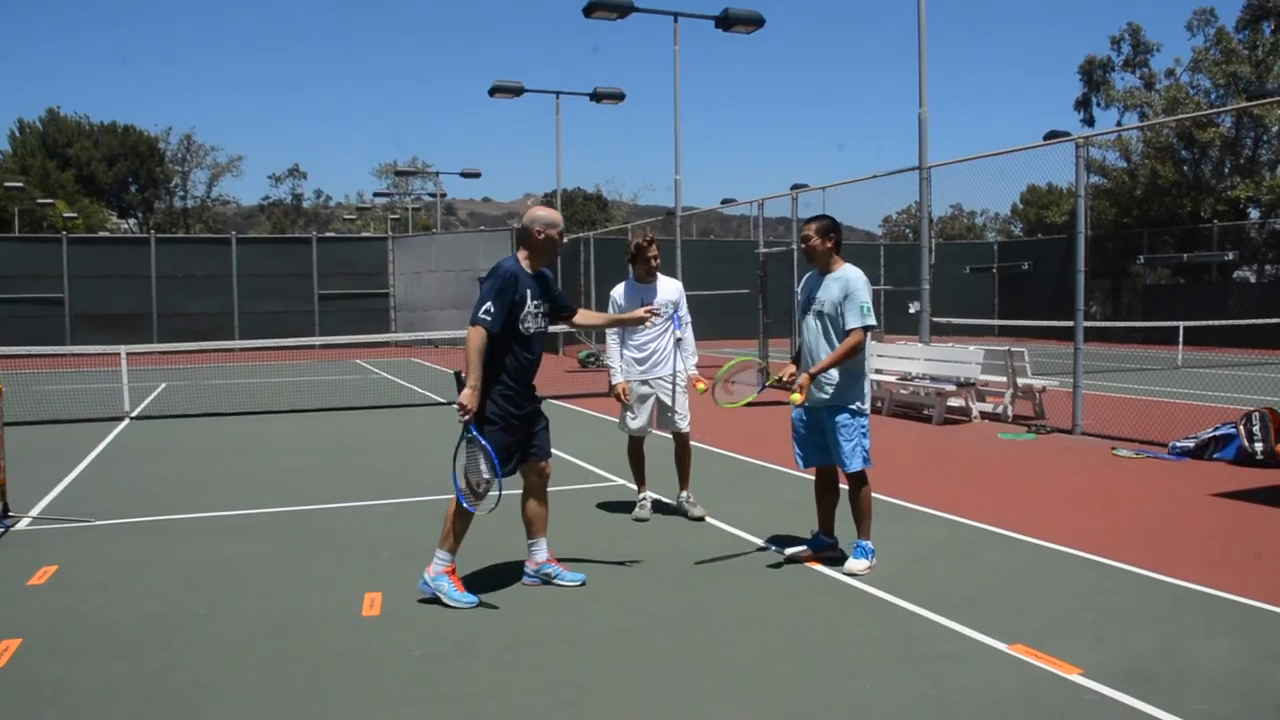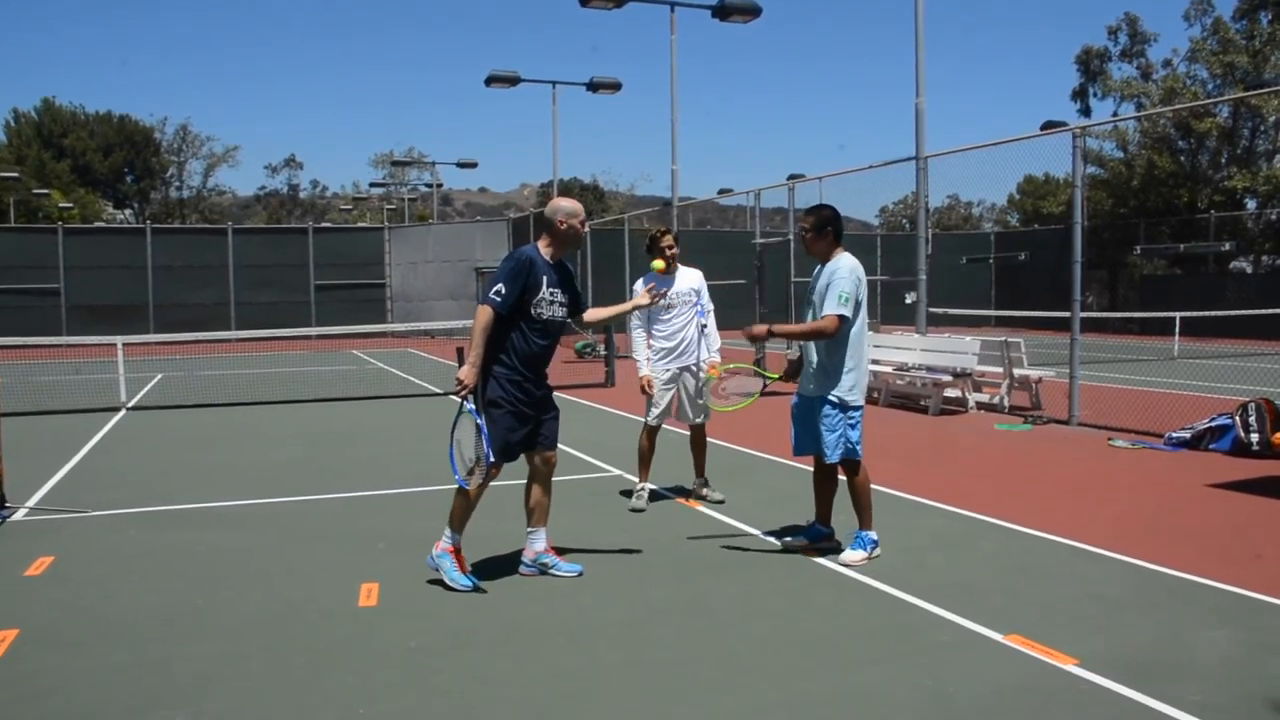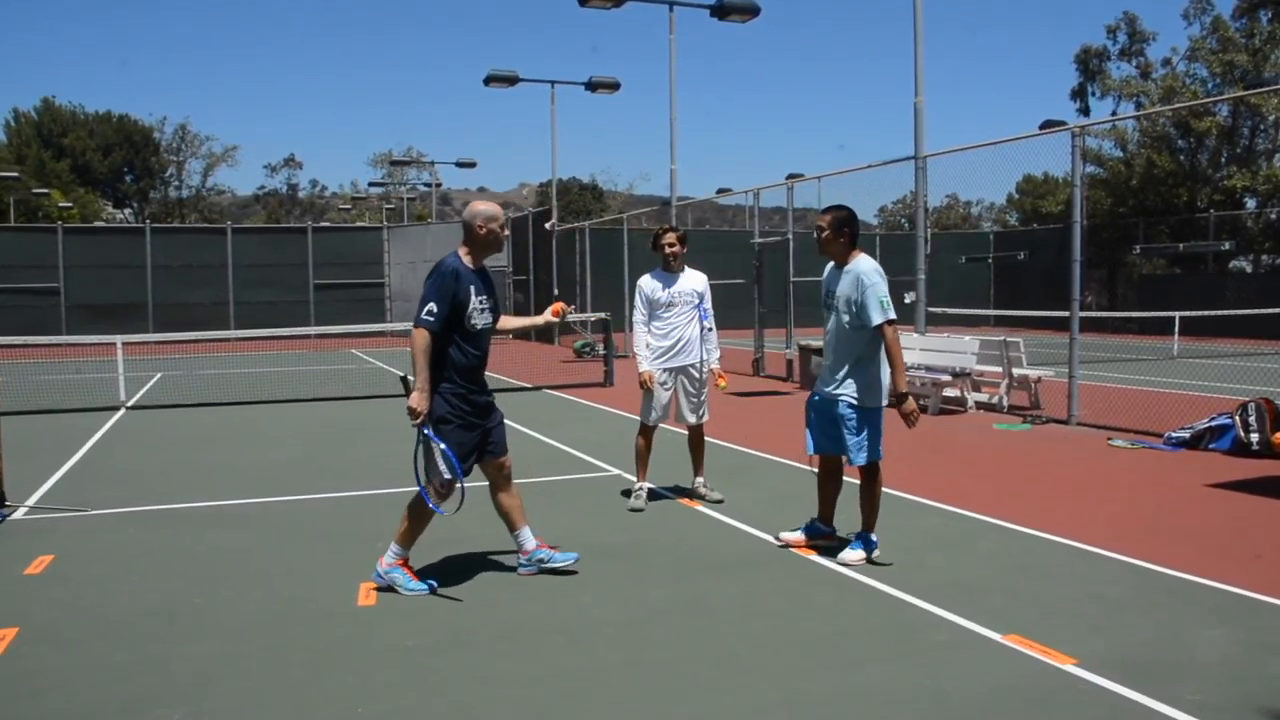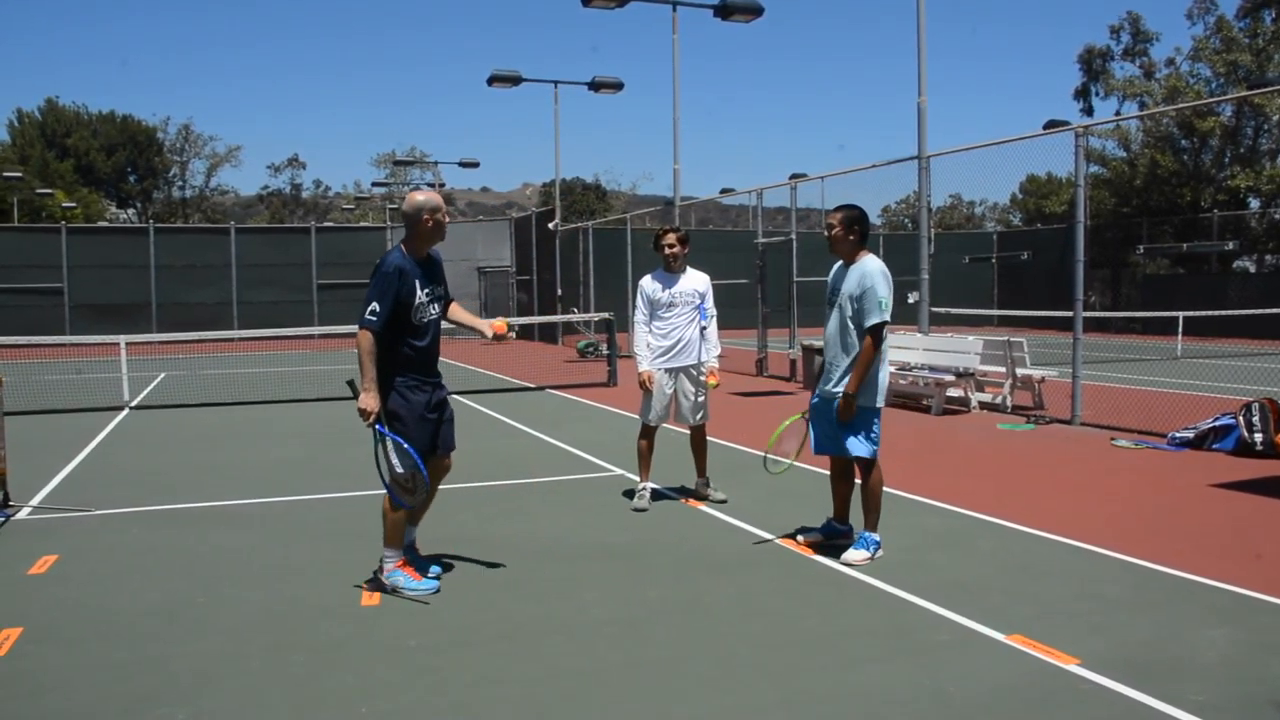
dt=0.5s
person 1, frame 1
left shoulder: (543, 279)
right shoulder: (506, 274)
left elbow: (574, 315)
right elbow: (478, 329)
left wrist: (625, 318)
right wrist: (471, 387)
left hip: (523, 398)
right hip: (492, 399)
left knee: (539, 474)
left ankle: (538, 562)
right ankle: (439, 572)
person 1, frame 2
left shoulder: (564, 271)
right shoulder: (522, 261)
left elbow: (581, 314)
right elbow: (487, 309)
left wrist: (633, 304)
right wrist: (471, 364)
left hip: (536, 386)
right hip: (503, 383)
left knee: (543, 463)
right knee: (488, 466)
left ankle: (536, 553)
right ankle: (446, 550)
person 1, frame 3
left shoulder: (482, 274)
right shoulder: (448, 272)
right elbow: (422, 330)
left wrist: (539, 320)
right wrist: (421, 389)
left hip: (477, 394)
right hip: (448, 398)
left knee: (500, 469)
left ankle: (530, 550)
right ankle: (392, 563)
person 1, frame 4
left shoulder: (434, 260)
right shoulder: (393, 268)
right elbow: (368, 330)
left wrist: (479, 325)
right wrist: (369, 390)
left hip: (431, 383)
right hip: (402, 389)
left knee: (439, 466)
left ankle: (404, 545)
right ankle: (392, 567)
person 2, frame 1
left shoulder: (852, 280)
right shoulder: (808, 282)
left elbow: (857, 339)
left wrist: (815, 372)
right wrist: (795, 364)
left hip: (845, 398)
right hip: (810, 397)
left knee: (854, 471)
right knee: (822, 470)
left ankle: (864, 545)
right ankle: (825, 538)
person 2, frame 2
left shoulder: (845, 270)
right shoulder: (823, 269)
left elbow: (828, 327)
left wrist: (771, 331)
right wrist: (799, 361)
left hip: (837, 388)
right hip: (813, 386)
left knee: (848, 460)
right knee: (821, 460)
left ankle: (867, 536)
right ankle: (821, 529)
person 2, frame 3
left shoulder: (867, 273)
right shoulder: (831, 271)
left elbow: (888, 332)
left wrist: (901, 392)
left hip: (859, 391)
right hip: (828, 386)
left knee: (867, 463)
right knee: (827, 458)
left ankle: (867, 537)
right ankle: (822, 527)
person 2, frame 4
left shoulder: (872, 272)
right shoulder: (838, 270)
left elbow: (872, 338)
left wrist: (851, 390)
right wrist: (824, 382)
left hip: (858, 391)
right hip: (831, 386)
left knee: (865, 460)
right knee: (837, 458)
left ankle: (870, 537)
right ankle: (839, 525)
person 3, frame 1
left shoulder: (674, 287)
right shoulder: (619, 293)
left elbow: (685, 328)
right elbow: (613, 338)
left wrist: (691, 366)
right wrist: (617, 378)
left hip: (670, 372)
right hip: (634, 377)
left knee: (681, 433)
right knee: (635, 436)
left ankle: (685, 496)
right ankle: (643, 496)
person 3, frame 2
left shoulder: (695, 277)
right shoulder: (643, 286)
left elbow: (708, 317)
right elbow: (638, 330)
left wrist: (714, 354)
right wrist: (643, 370)
left hip: (695, 362)
right hip: (661, 366)
left knee: (698, 424)
right knee: (651, 426)
left ankle: (700, 483)
right ankle: (642, 487)
person 3, frame 3
left shoulder: (699, 280)
right shoulder: (646, 283)
left elbow: (708, 322)
right elbow: (639, 326)
left wrist: (714, 361)
right wrist: (642, 365)
left hip: (693, 364)
right hip: (658, 365)
left knee: (695, 425)
right knee: (647, 425)
left ankle: (699, 483)
right ankle: (640, 486)
person 3, frame 4
left shoulder: (701, 280)
right shoulder: (648, 283)
left elbow: (709, 322)
right elbow: (641, 326)
left wrist: (712, 360)
right wrist: (642, 365)
left hip: (693, 364)
right hip: (658, 366)
left knee: (698, 425)
right knee: (649, 425)
left ankle: (702, 482)
right ankle: (644, 486)
